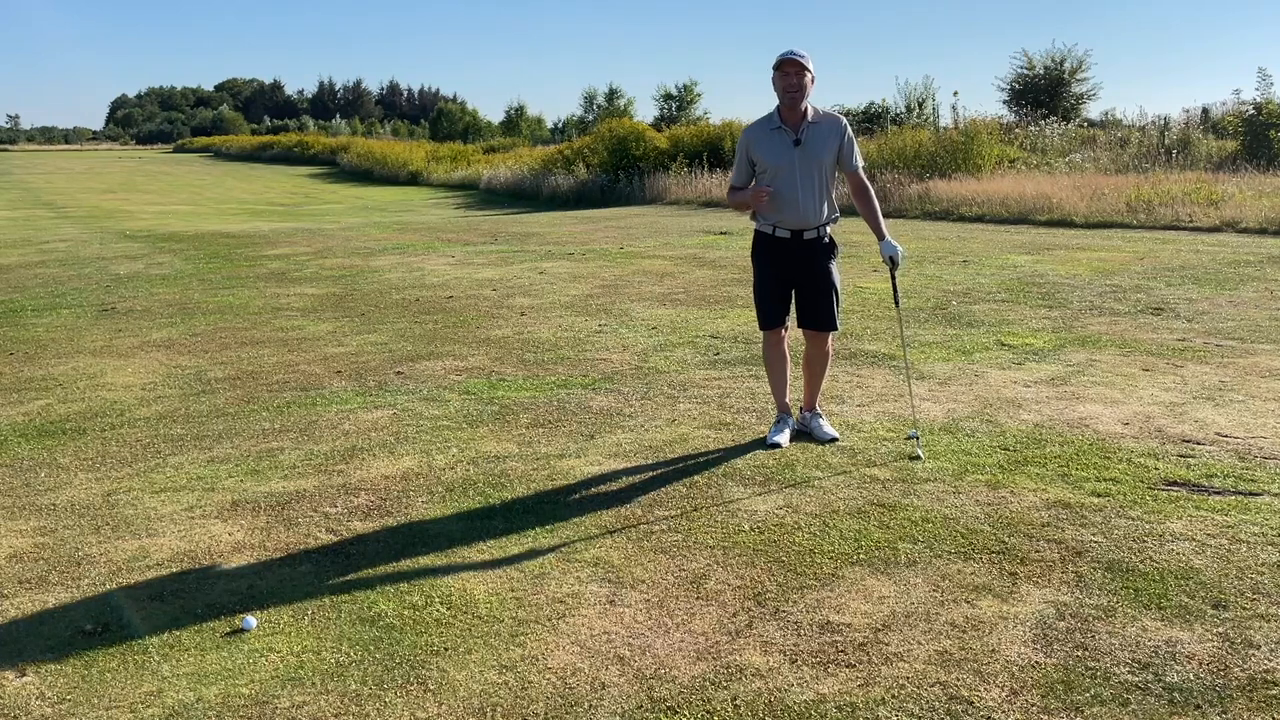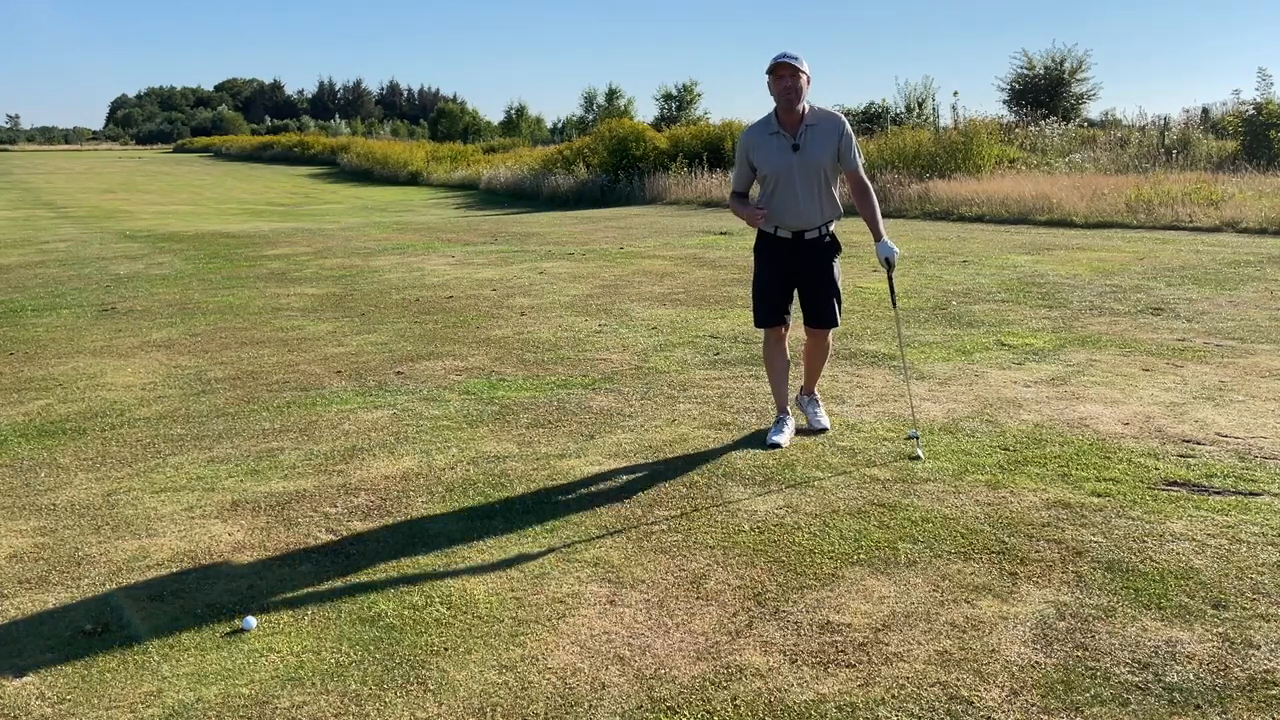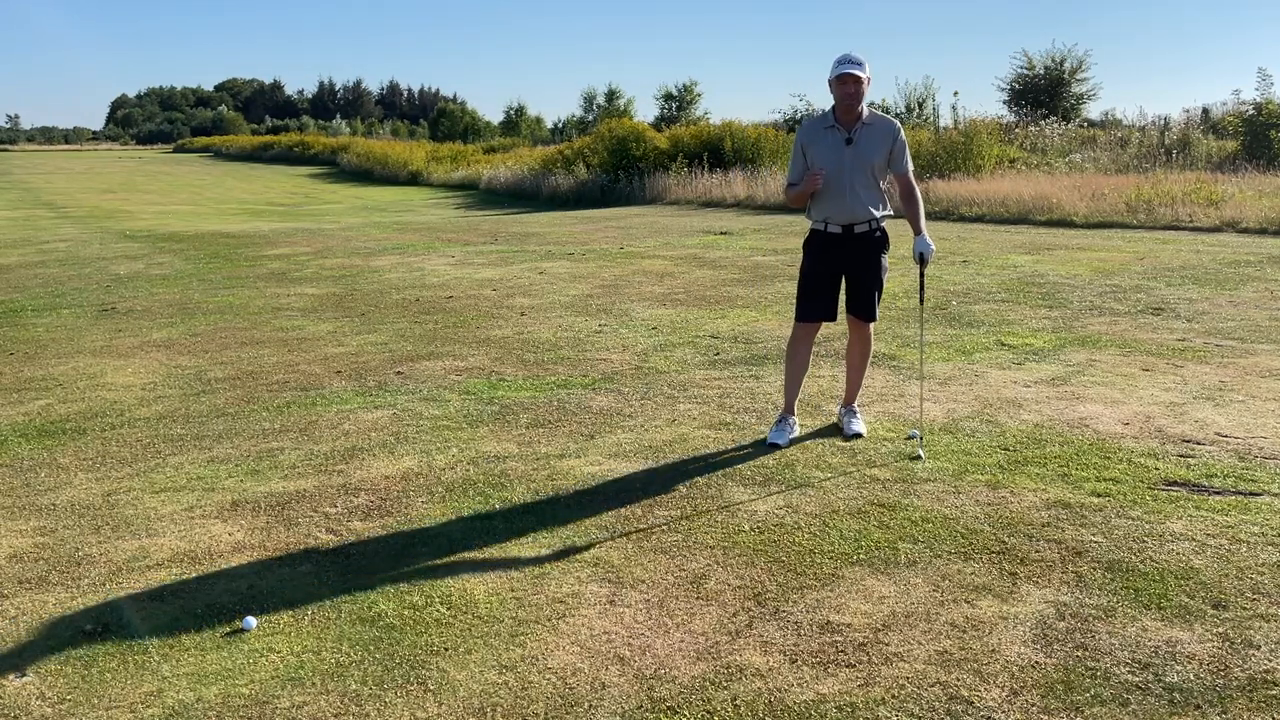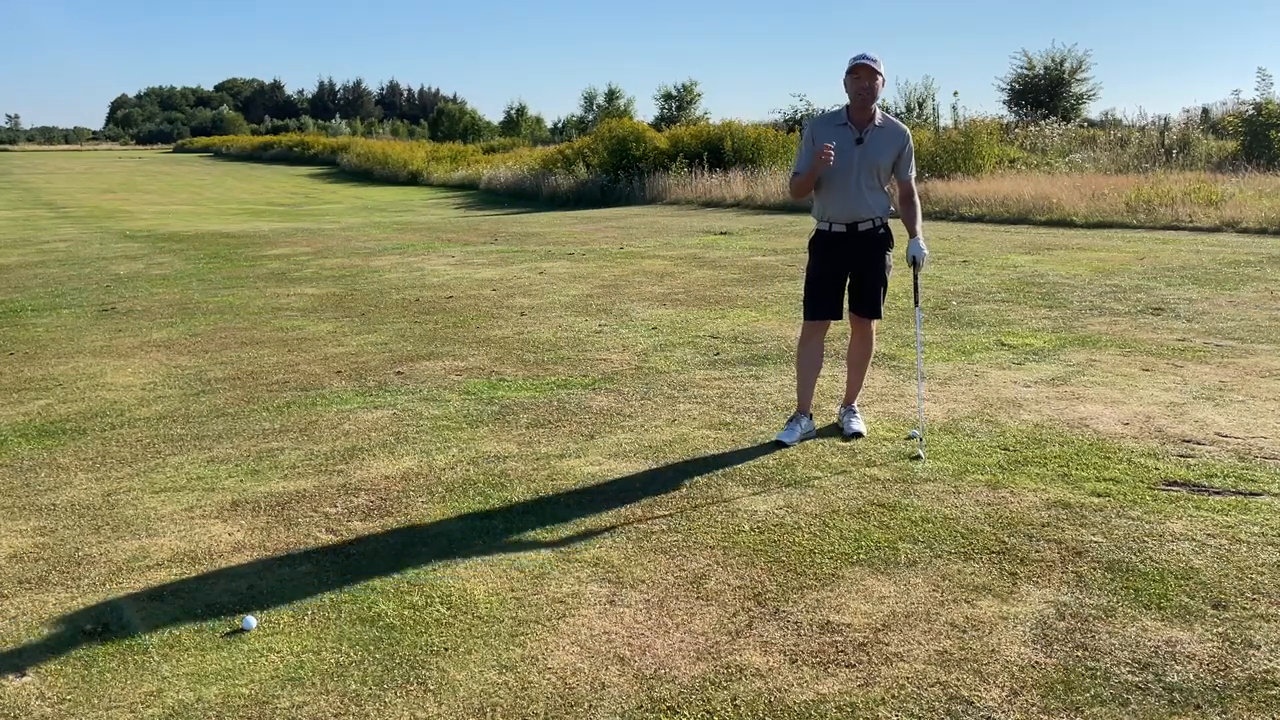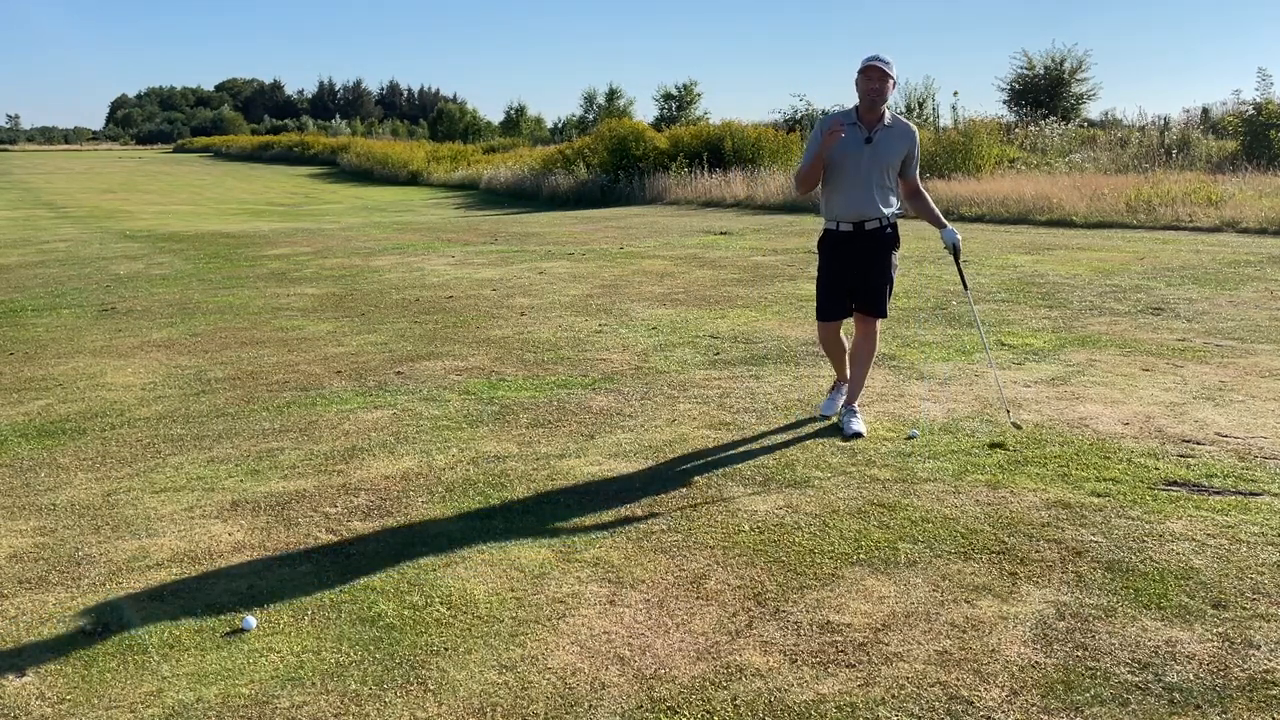
dt=1s
person 1, frame 1
left shoulder: (835, 127)
right shoulder: (753, 135)
left elbow: (859, 186)
right elbow: (734, 198)
left wrist: (884, 238)
right wrist: (749, 197)
left hip: (817, 244)
right hip: (771, 245)
left knee: (820, 335)
right knee: (774, 333)
left ankle: (811, 412)
right ankle: (784, 416)
person 1, frame 2
left shoulder: (835, 126)
right shoulder: (753, 137)
left elbow: (858, 184)
right elbow: (738, 195)
left wrist: (880, 239)
right wrist: (747, 212)
left hip: (819, 242)
right hip: (773, 244)
left knee: (820, 330)
right knee: (774, 331)
left ankle: (809, 394)
right ankle: (783, 415)
person 1, frame 3
left shoulder: (889, 129)
right shoulder: (808, 131)
left elbow: (906, 185)
right elbow: (791, 196)
left wrist: (921, 234)
right wrist: (805, 188)
left hip: (868, 239)
right hip: (823, 239)
left knee: (861, 325)
right knee: (804, 327)
left ankle: (849, 407)
right ankle: (788, 415)
person 1, frame 4
left shoulder: (898, 134)
right shoulder: (818, 127)
left elbow: (907, 193)
right elbow: (796, 189)
left wrist: (915, 238)
right wrist: (816, 167)
left hip: (873, 238)
right hip: (829, 237)
left knee: (864, 324)
right knee: (814, 325)
left ankle: (850, 407)
right ankle: (803, 416)
person 1, frame 5
left shoulder: (905, 133)
right shoulder: (828, 126)
left elbow: (912, 190)
right elbow: (802, 185)
left wrist: (944, 227)
right wrist: (824, 151)
left hip: (879, 237)
right hip: (837, 237)
left knee: (868, 323)
right knee: (828, 324)
left ankle: (851, 406)
right ankle: (842, 380)
